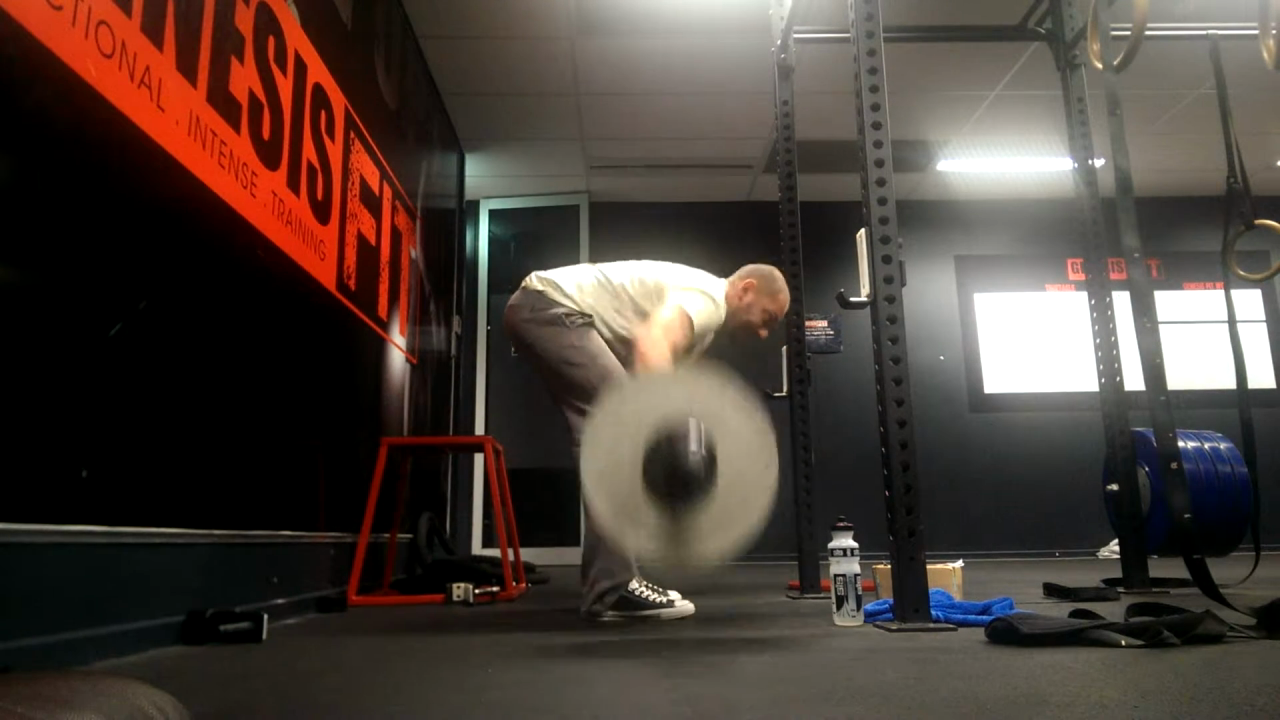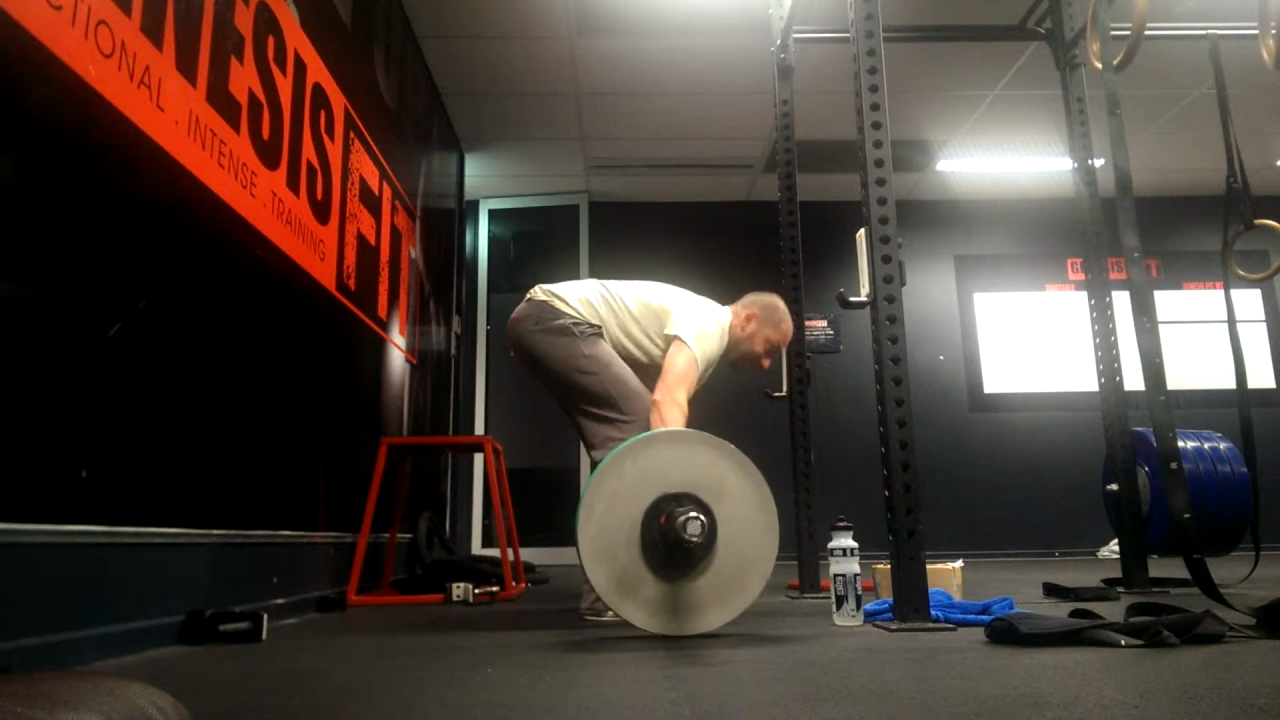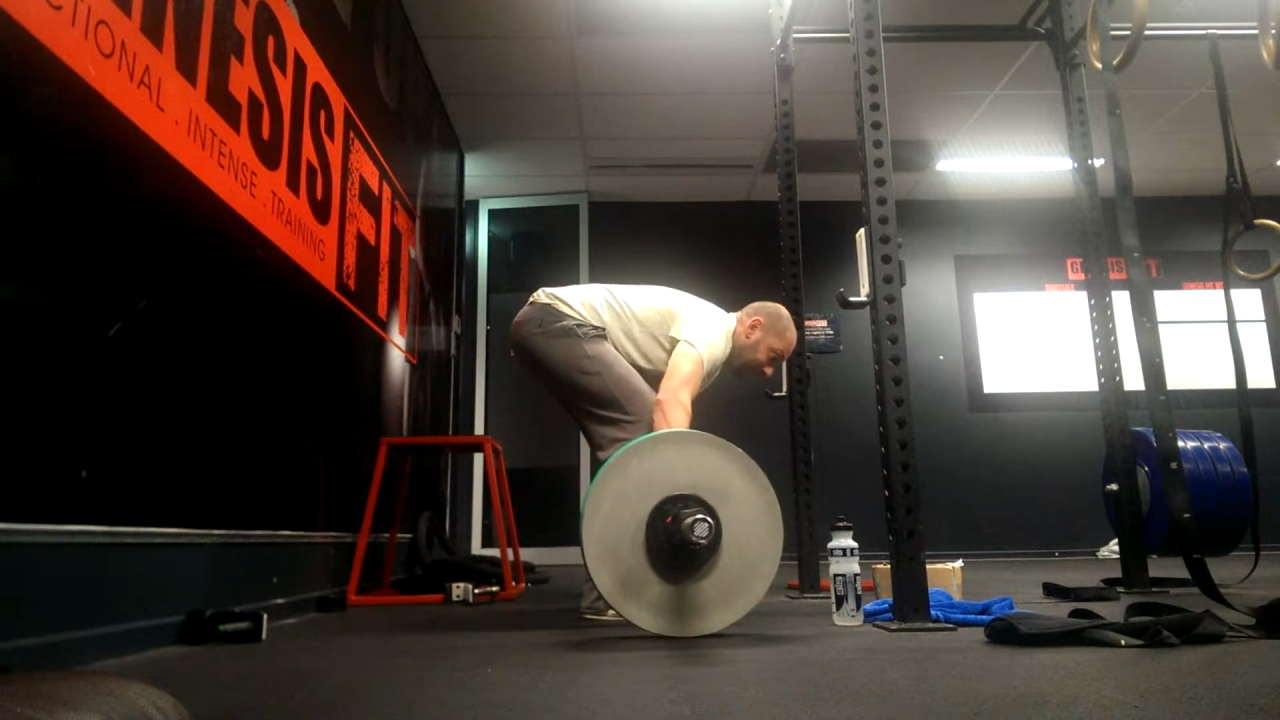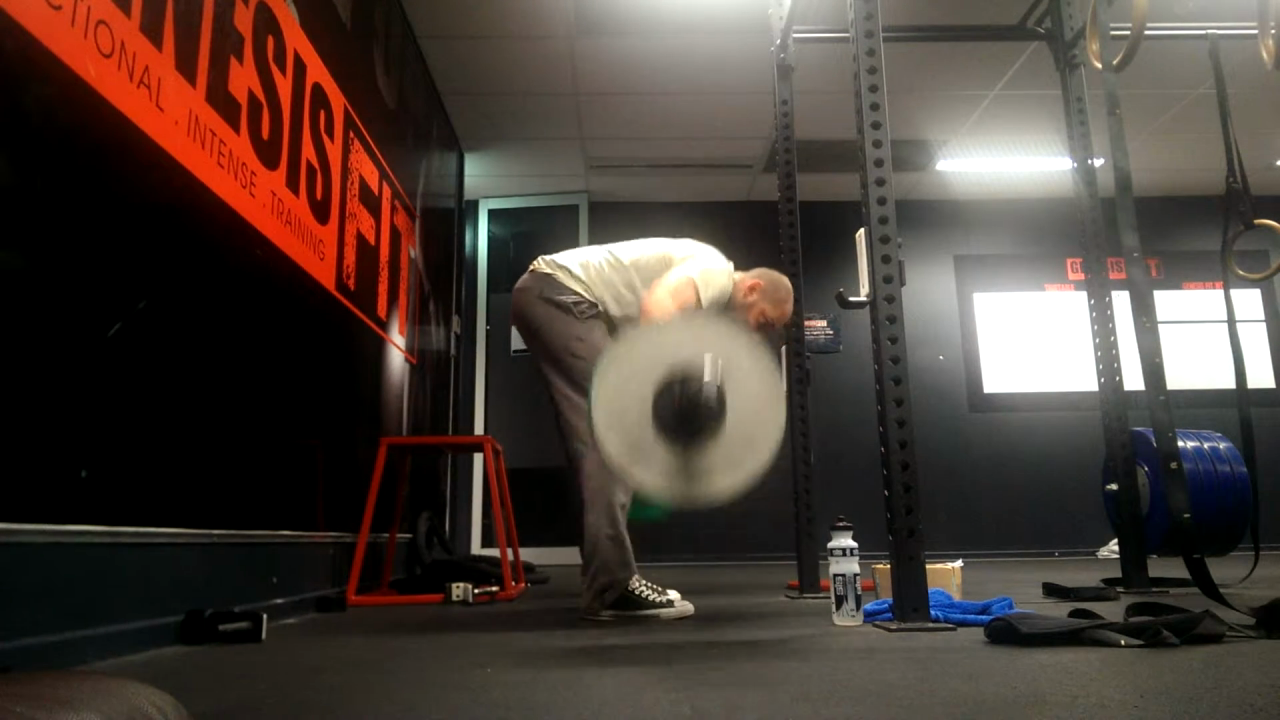
dt=0.4s
person 1, frame 1
left shoulder: (692, 309)
right shoulder: (707, 298)
right elbow: (651, 341)
left hip: (543, 310)
right hip: (548, 306)
left ankle: (611, 580)
right ankle: (612, 589)
person 1, frame 2
left shoulder: (704, 337)
right shoulder: (710, 324)
left elbow: (661, 401)
right elbow: (667, 401)
left hip: (540, 321)
right hip: (552, 317)
left knee: (629, 433)
right knee: (637, 429)
person 1, frame 3
left shoulder: (707, 349)
right shoulder: (713, 329)
right elbow: (671, 402)
left hip: (541, 326)
right hip: (554, 320)
left knee: (632, 430)
right knee: (642, 428)
person 1, frame 4
left shoulder: (707, 295)
right shoulder: (716, 272)
right elbow: (657, 305)
left hip: (545, 296)
right hip: (557, 291)
left ankle: (609, 578)
right ankle: (610, 587)
